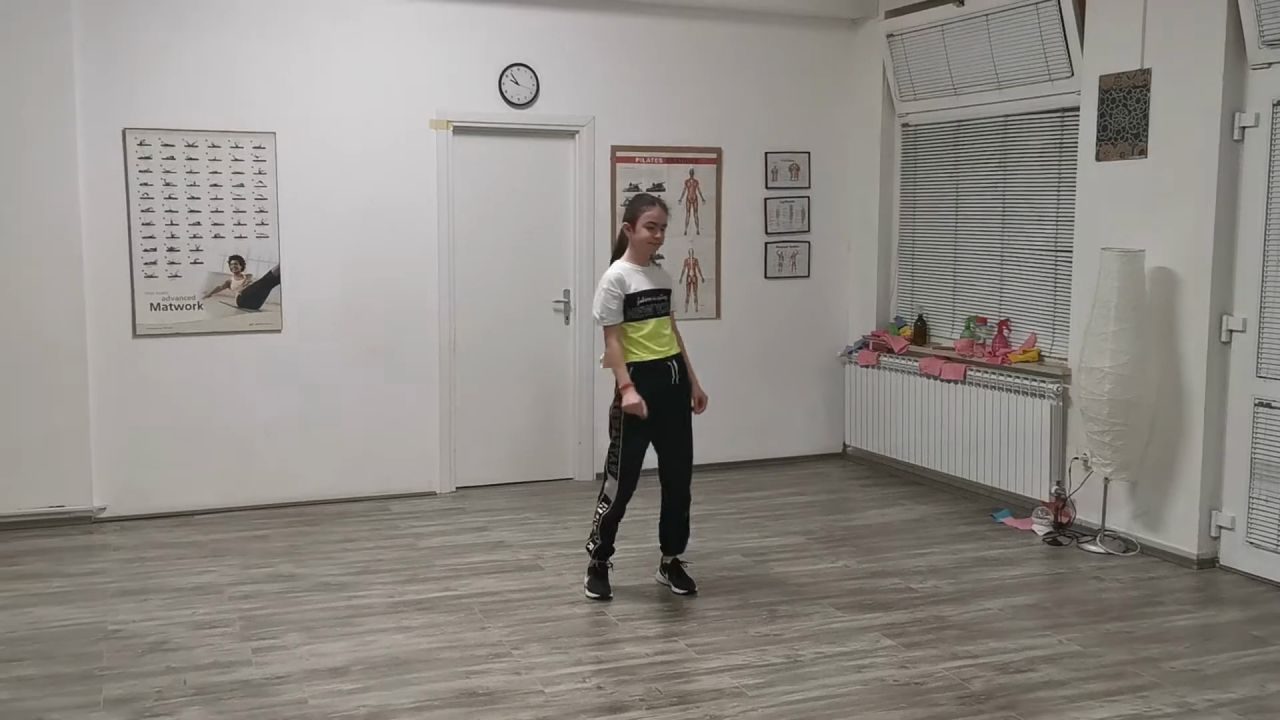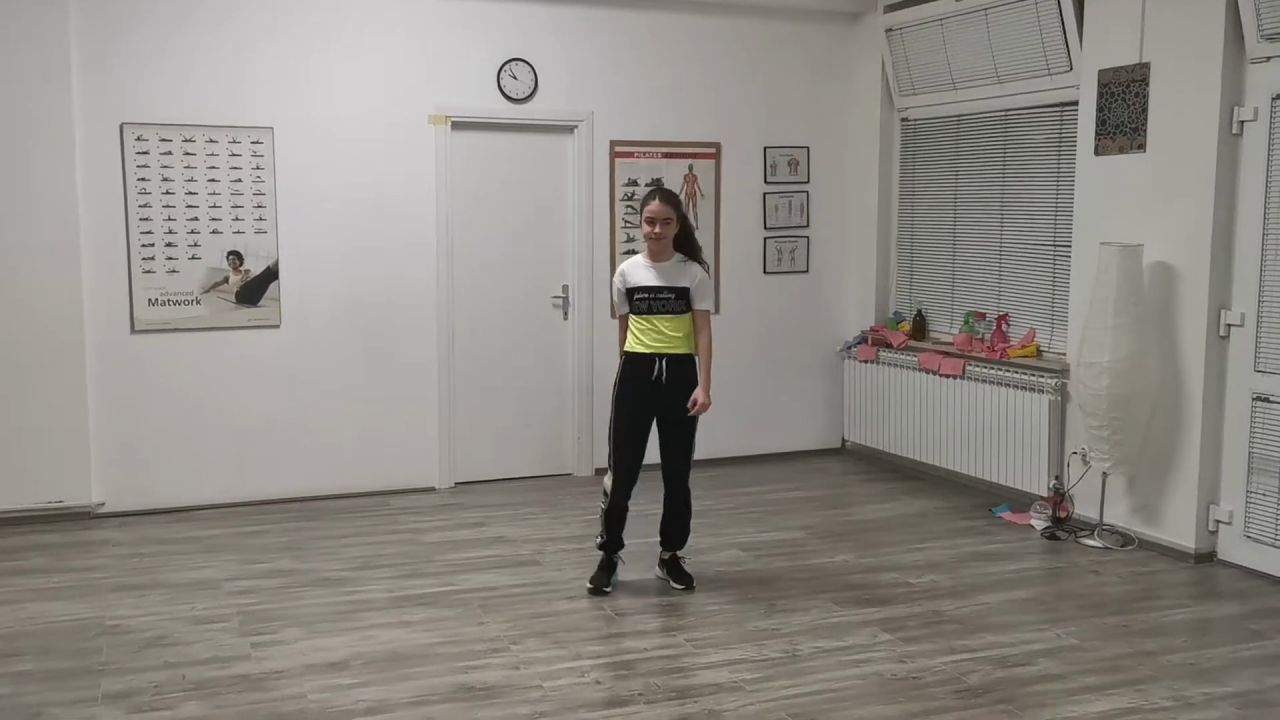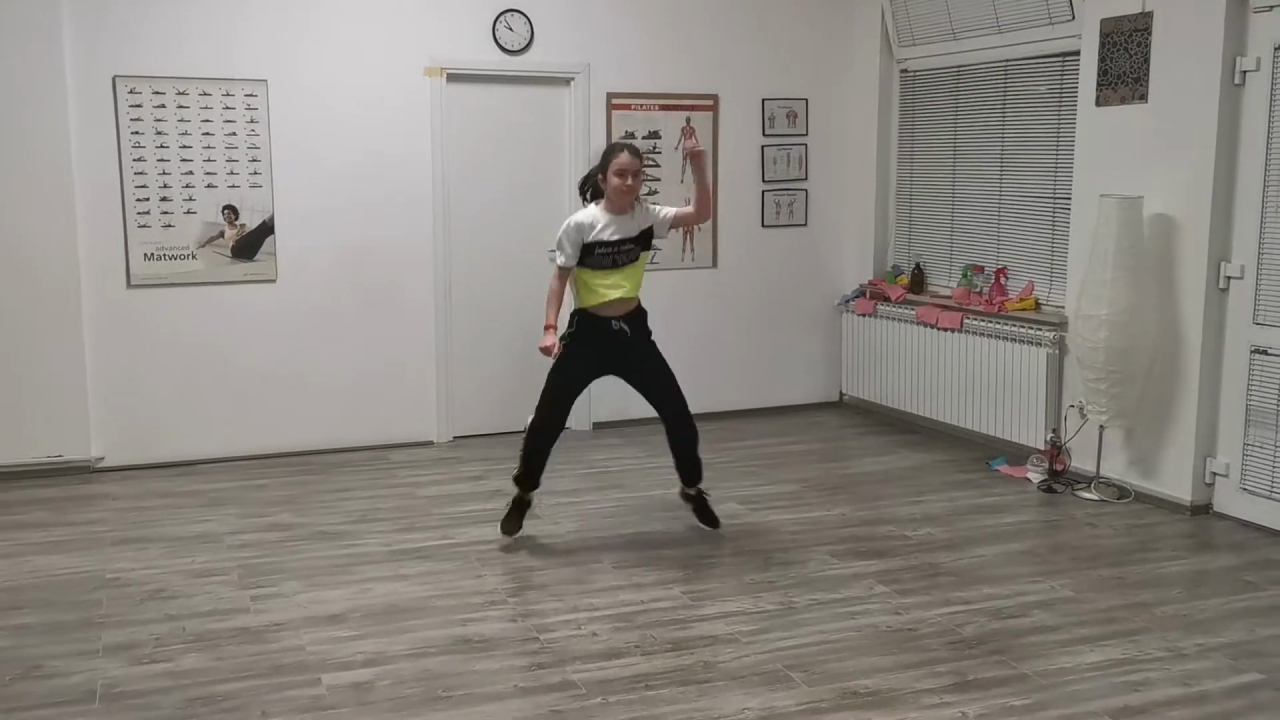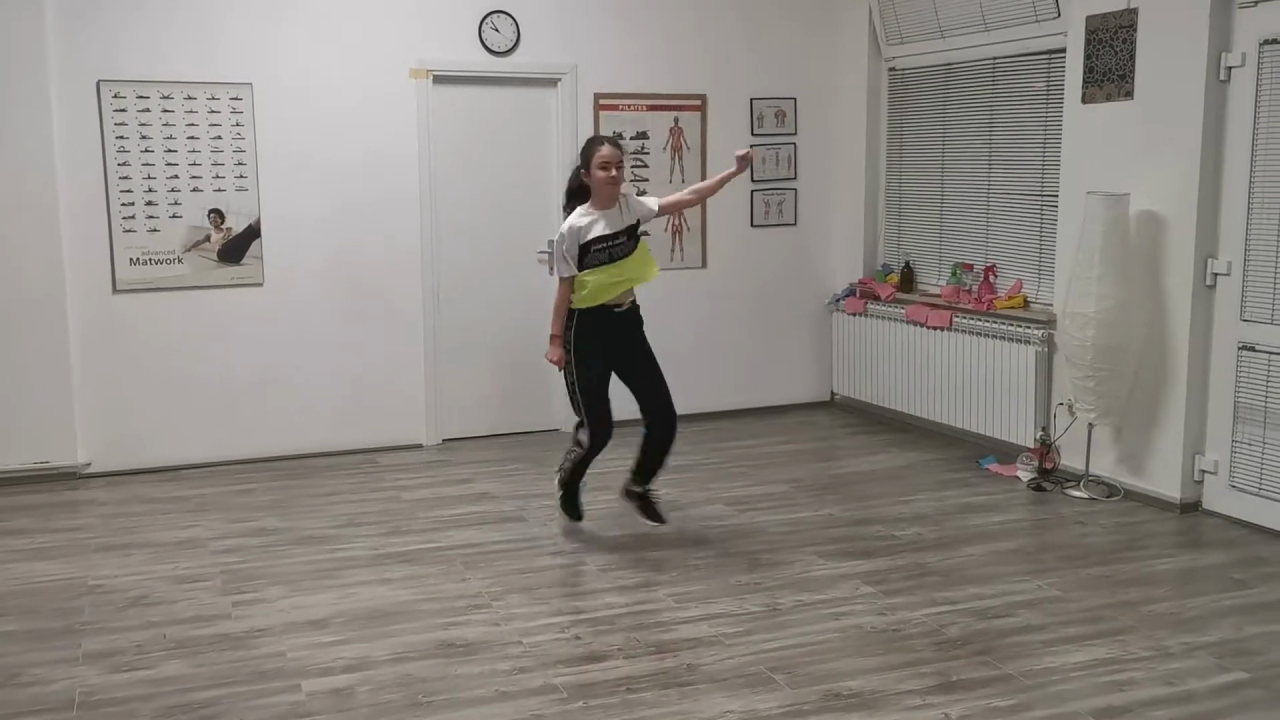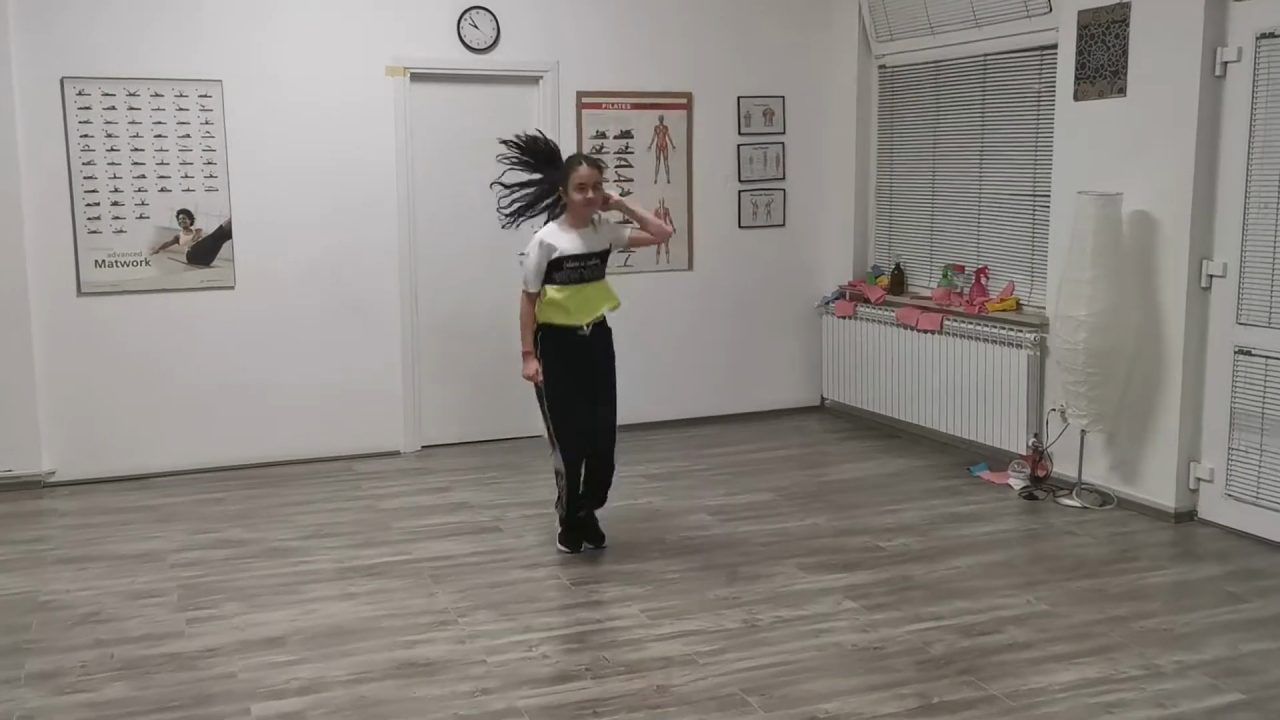
dt=1s
person 1, frame 1
left shoulder: (662, 275)
right shoulder: (615, 278)
right elbow: (613, 340)
left wrist: (693, 381)
right wrist: (626, 389)
left hip: (673, 379)
right hip: (640, 380)
left knee: (678, 475)
right knee: (622, 477)
left ankle: (671, 561)
right ankle: (598, 563)
person 1, frame 2
left shoulder: (694, 272)
right shoulder: (627, 271)
left elbow: (703, 331)
right elbow: (624, 327)
left wrist: (704, 385)
right wrist: (618, 377)
left hip: (679, 374)
right hip: (636, 372)
left knee: (677, 471)
right knee: (622, 467)
left ankle: (670, 555)
right ankle: (609, 555)
person 1, frame 3
left shoulder: (647, 215)
right shoulder: (580, 224)
left elbow: (701, 215)
right elbow: (560, 279)
left wrist: (700, 168)
right wrist: (550, 328)
left hip: (633, 329)
right hip: (587, 331)
left knee: (677, 413)
right knee: (548, 419)
left ankle: (692, 489)
right ankle: (523, 495)
person 1, frame 4
left shoulder: (634, 207)
right shoulder: (574, 227)
left elbow: (688, 198)
right elbow: (565, 287)
left wrist: (734, 172)
right wrist: (556, 339)
left hip: (628, 322)
right hip: (589, 328)
left knee: (662, 415)
right knee: (597, 428)
left ankle: (639, 487)
right ankle: (568, 483)
person 1, frame 5
left shoulder: (606, 229)
right shoulder: (546, 240)
left elbow: (662, 235)
right elbow: (529, 300)
left wrist: (624, 205)
right wrist: (528, 355)
left hip: (597, 340)
right hip: (555, 344)
left knee: (602, 440)
right knee: (569, 440)
left ankle: (586, 512)
right ankle: (569, 518)
